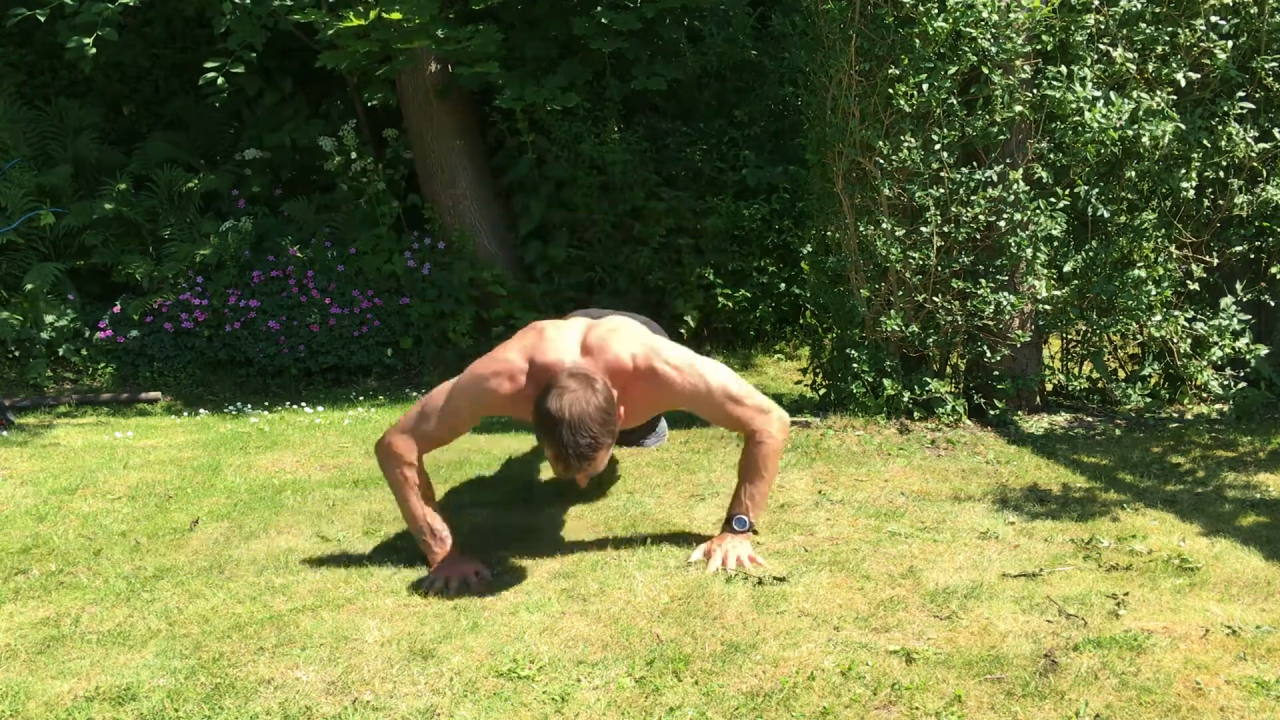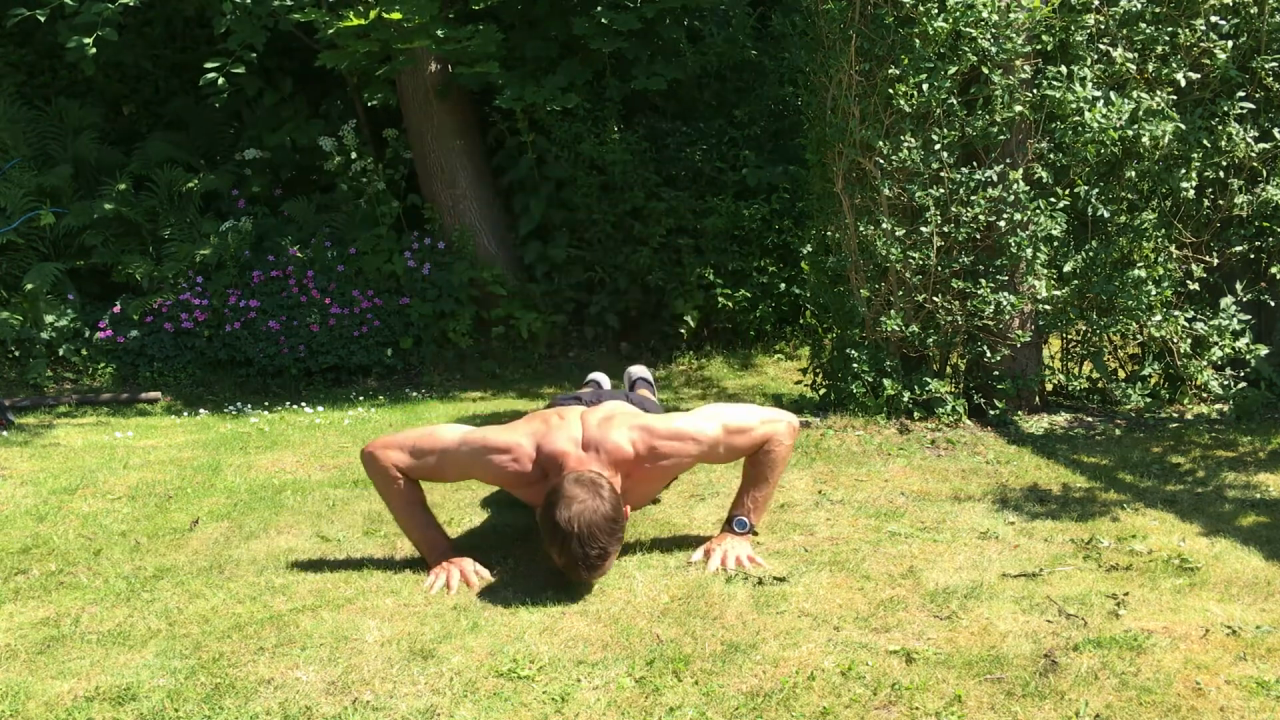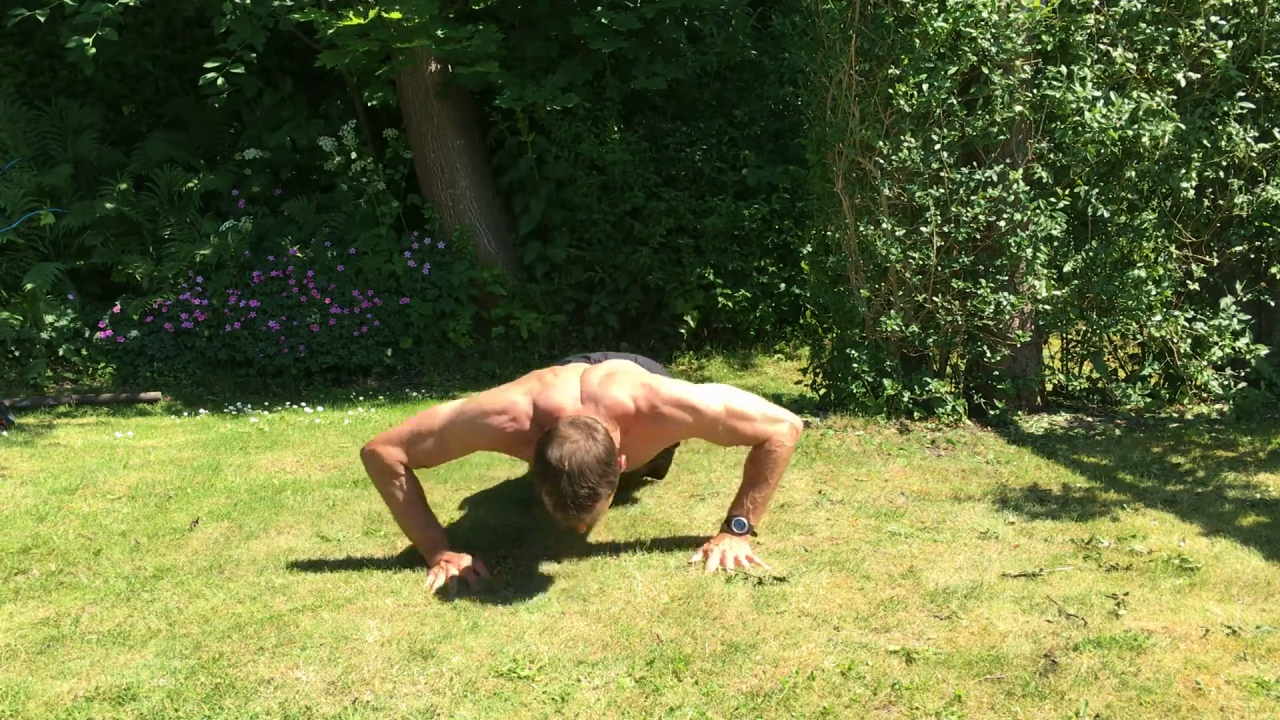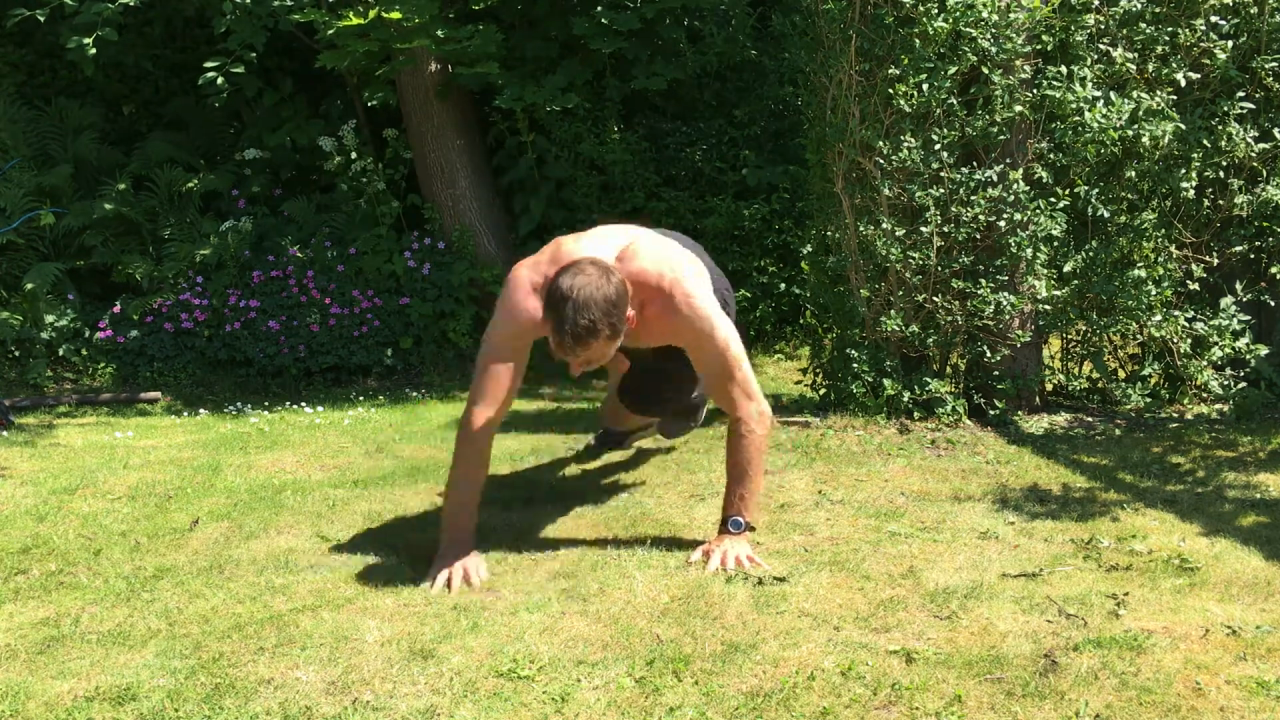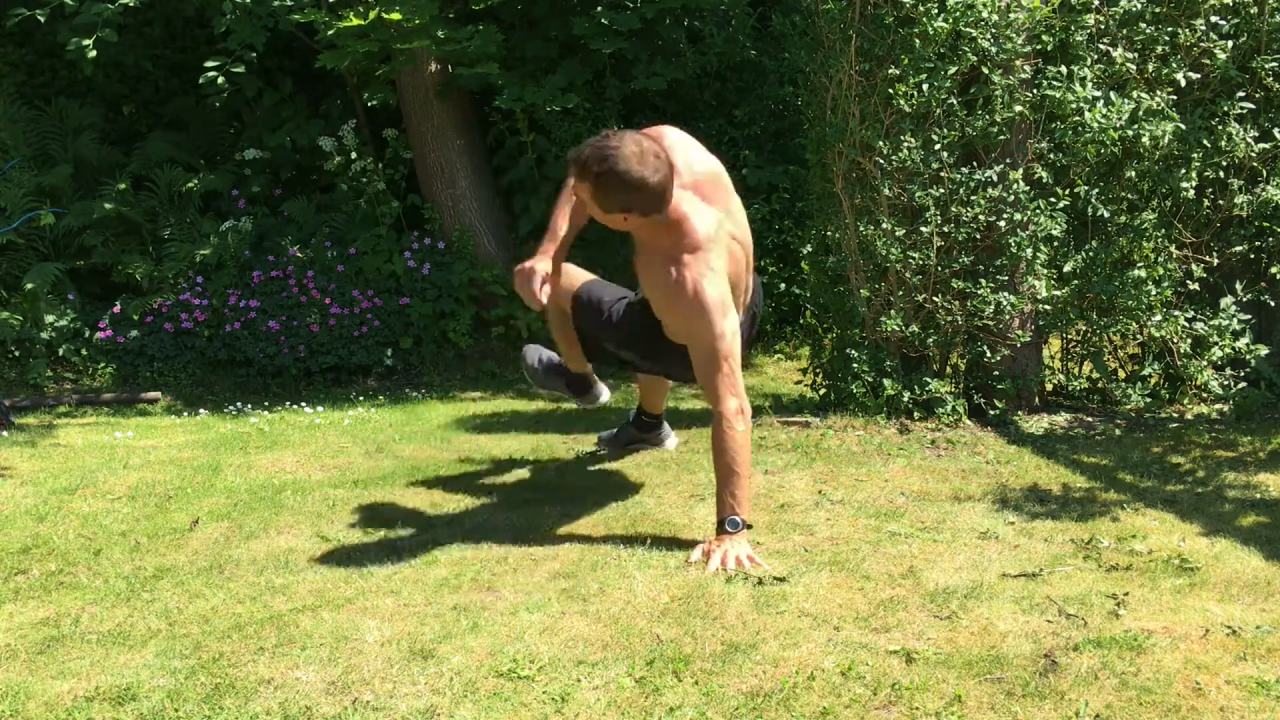
dt=0.3s
person 1, frame 1
left shoulder: (660, 370)
right shoulder: (503, 380)
left elbow: (771, 423)
right elbow: (394, 445)
left wrist: (737, 529)
right wrist: (442, 551)
left knee: (641, 430)
person 1, frame 2
left shoulder: (652, 449)
right shoulder: (518, 460)
left elbow: (783, 427)
right elbow: (378, 454)
left wrist: (738, 530)
right wrist: (440, 555)
left hip: (635, 416)
right hip: (567, 412)
left ankle: (639, 384)
right ankle: (594, 390)
person 1, frame 3
left shoulder: (656, 409)
right shoulder: (509, 422)
left elbow: (785, 428)
right elbow: (379, 451)
left wrist: (736, 531)
right wrist: (438, 552)
left hip: (637, 374)
right hip: (573, 372)
left knee: (656, 462)
person 1, frame 4
left shoulder: (686, 299)
right shoulder: (530, 290)
left elbow: (751, 411)
right elbow: (480, 413)
left wrist: (735, 530)
right wrist: (455, 536)
right knee: (620, 369)
right ankle: (633, 417)
person 1, frame 5
left shoulder: (693, 282)
right shoulder: (663, 143)
left elbow: (730, 407)
right elbow: (581, 183)
left wrist: (732, 530)
right wrist: (546, 251)
left hip: (689, 340)
left knee: (562, 287)
left ankle: (581, 382)
right ankle: (648, 425)
